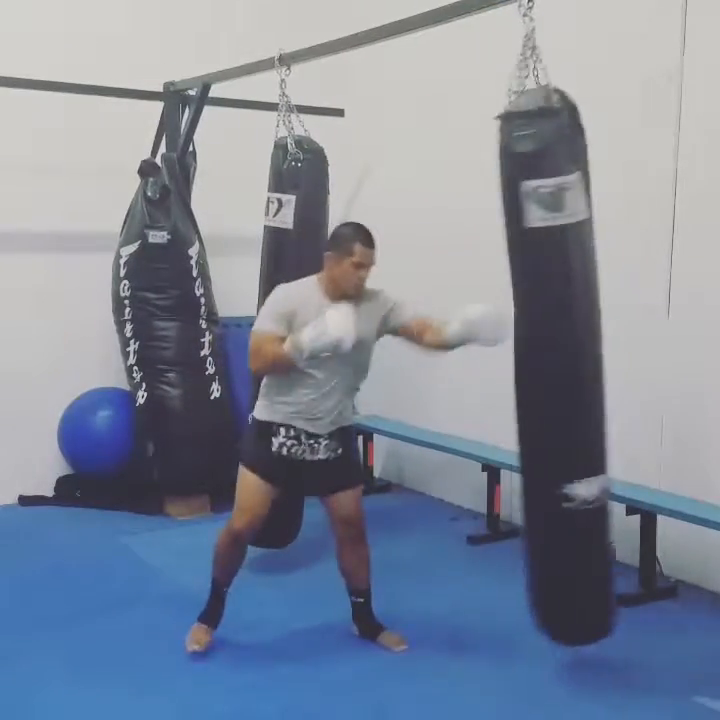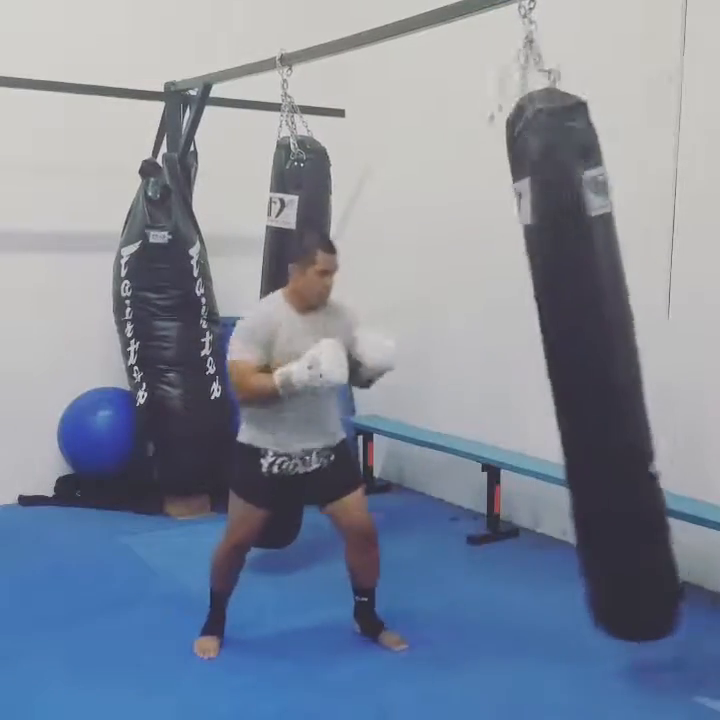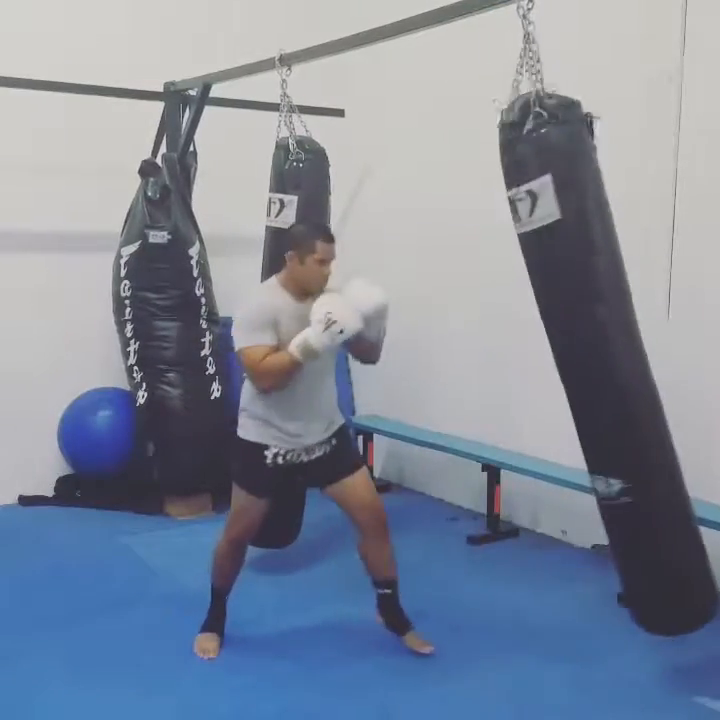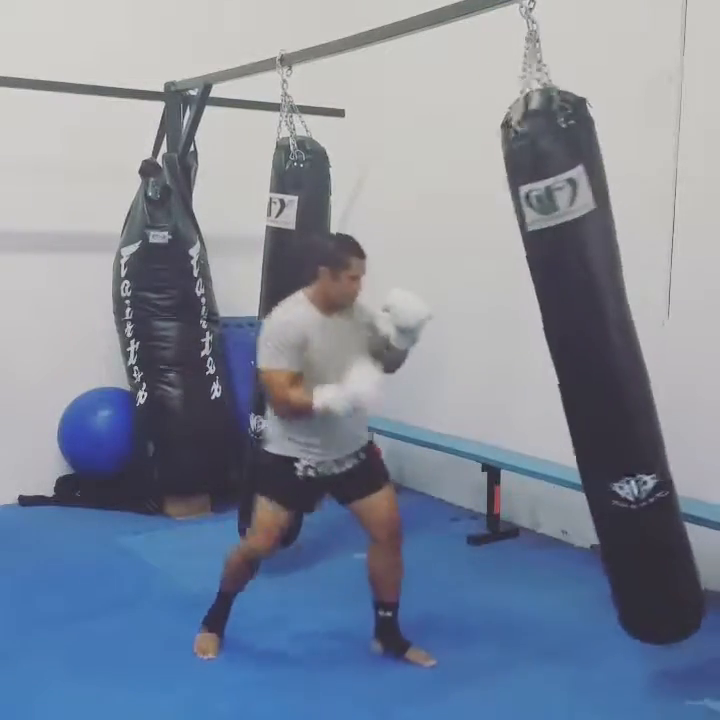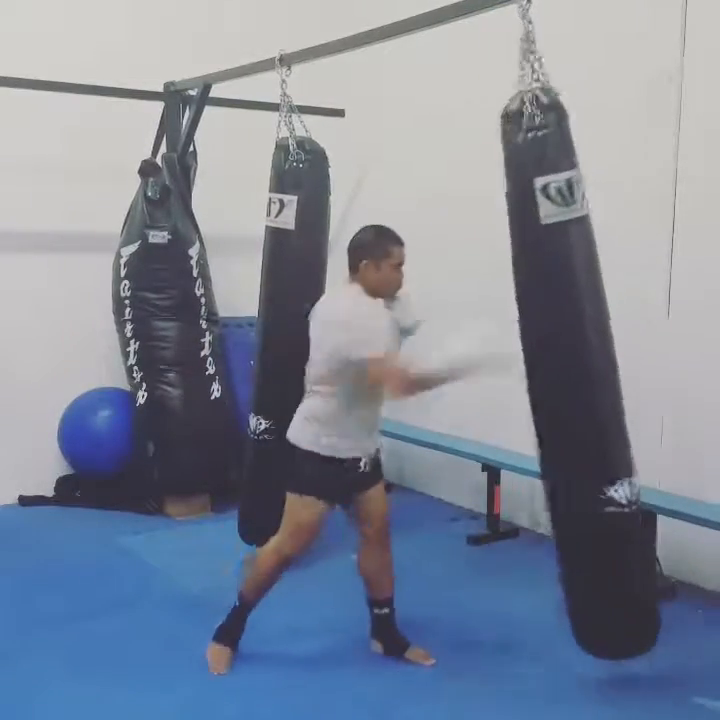
dt=0.2s
person 1, frame 1
left shoulder: (378, 304)
right shoulder: (288, 298)
left elbow: (428, 333)
right elbow: (259, 361)
left wrist: (464, 328)
right wrist: (309, 340)
left hip: (334, 434)
right hip: (277, 427)
left knee: (350, 527)
right knee: (242, 527)
left ankle: (364, 619)
right ankle: (211, 612)
person 1, frame 2
left shoulder: (339, 316)
right shoulder: (259, 320)
left elbow: (361, 378)
right elbow: (245, 390)
left wrist: (374, 364)
right wrist: (295, 375)
left hip: (327, 447)
right hip: (266, 450)
left knee: (362, 530)
right knee: (238, 541)
left ankle: (367, 618)
right ankle: (214, 622)
person 1, frame 3
left shoulder: (331, 298)
right shoulder: (258, 307)
left elbow: (367, 355)
right elbow: (264, 375)
left wrist: (372, 324)
right wrist: (314, 337)
left hip: (326, 434)
right hip: (267, 441)
left knee: (373, 515)
right knee: (239, 533)
left ankle: (392, 612)
right ankle: (214, 620)
person 1, frame 4
left shoulder: (359, 315)
right shoulder: (287, 324)
left elbow: (388, 363)
right elbow: (279, 395)
left wrist: (404, 336)
right wrist: (335, 399)
left hip: (352, 450)
right hip: (295, 454)
left knee: (387, 531)
right knee: (261, 544)
left ankle: (388, 634)
right ankle: (214, 621)
person 1, frame 5
left shoulder: (340, 302)
right shoulder: (363, 312)
right elbow: (393, 382)
left wrist: (398, 330)
right wrist: (453, 367)
left hip: (354, 443)
right hip: (322, 448)
left knee: (376, 529)
right knee: (294, 544)
left ankle: (385, 633)
right ankle: (229, 630)
